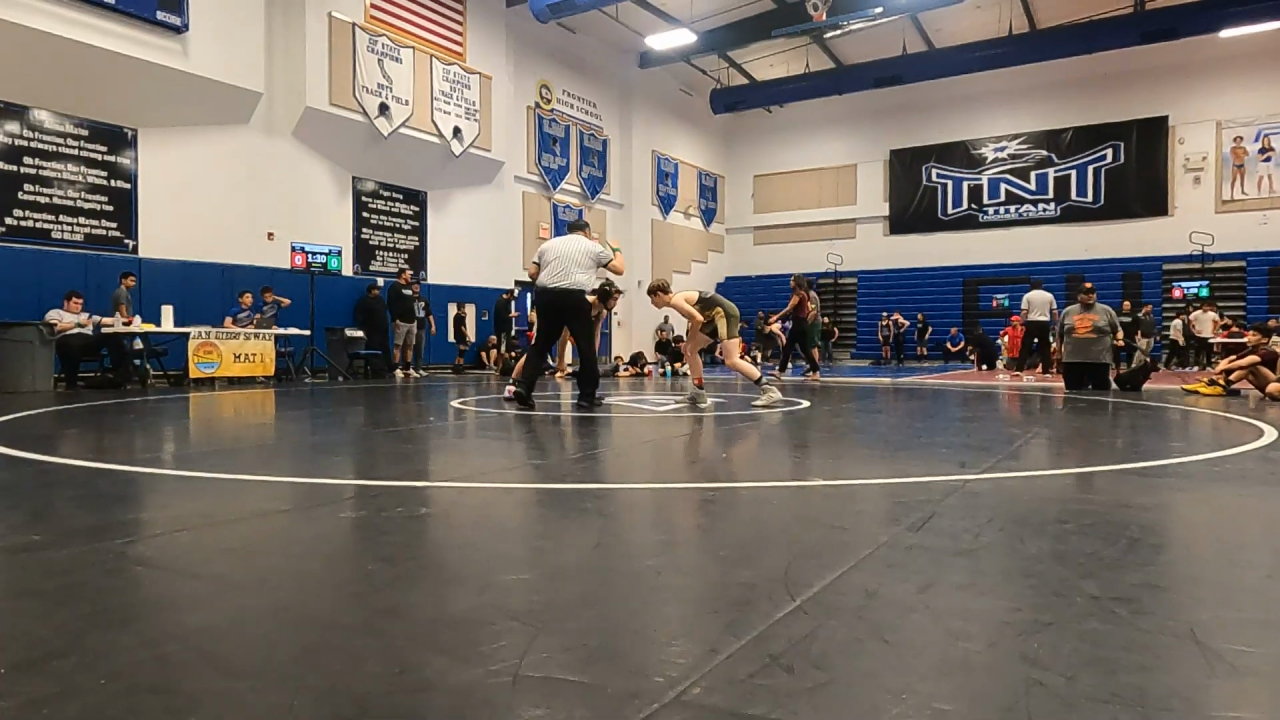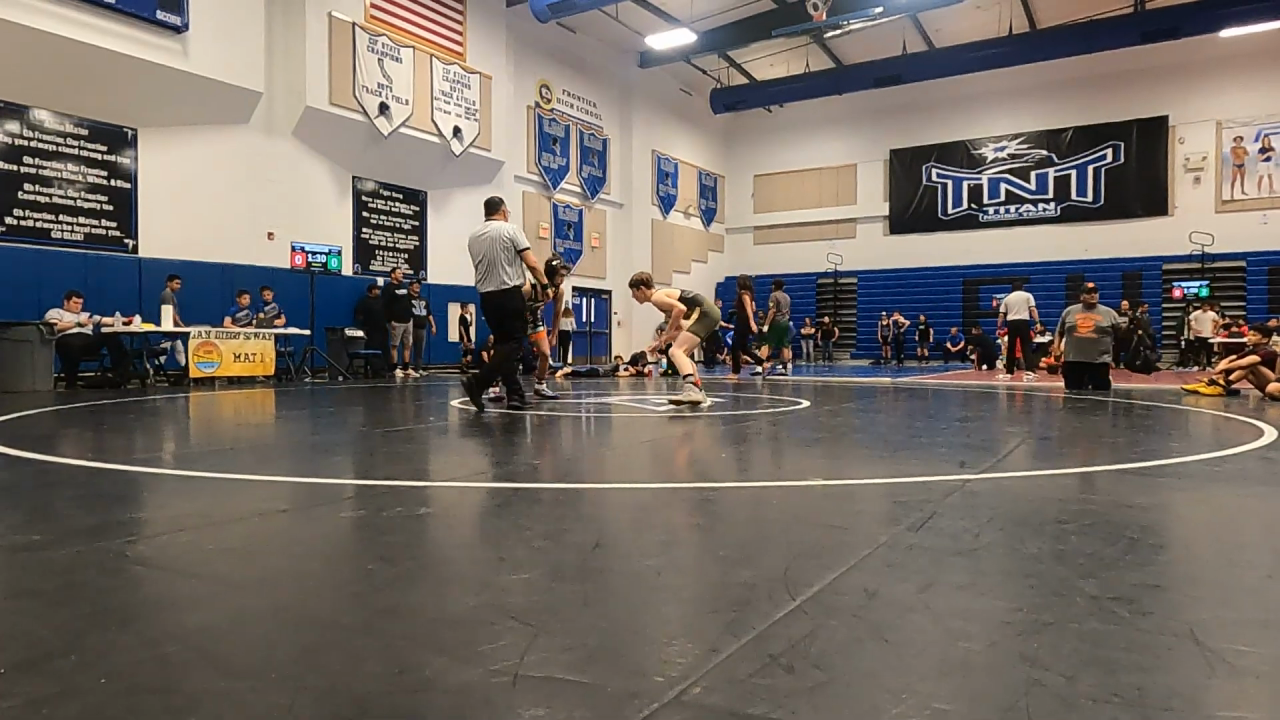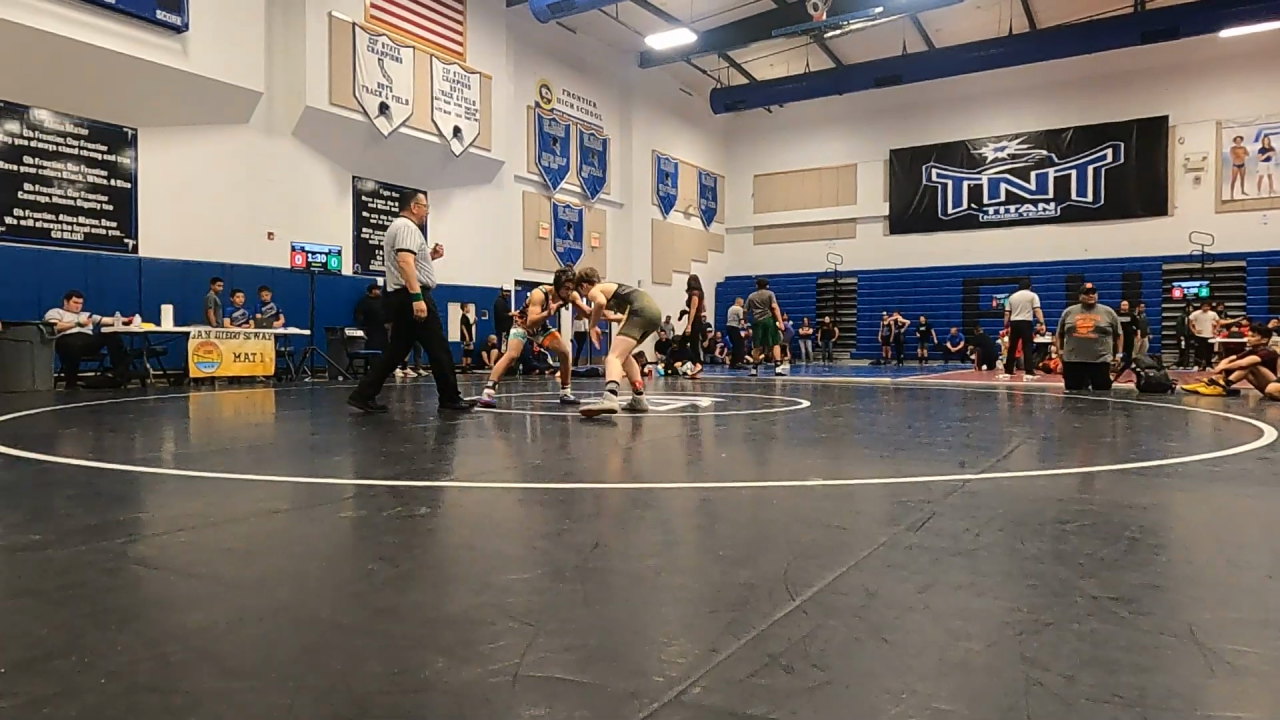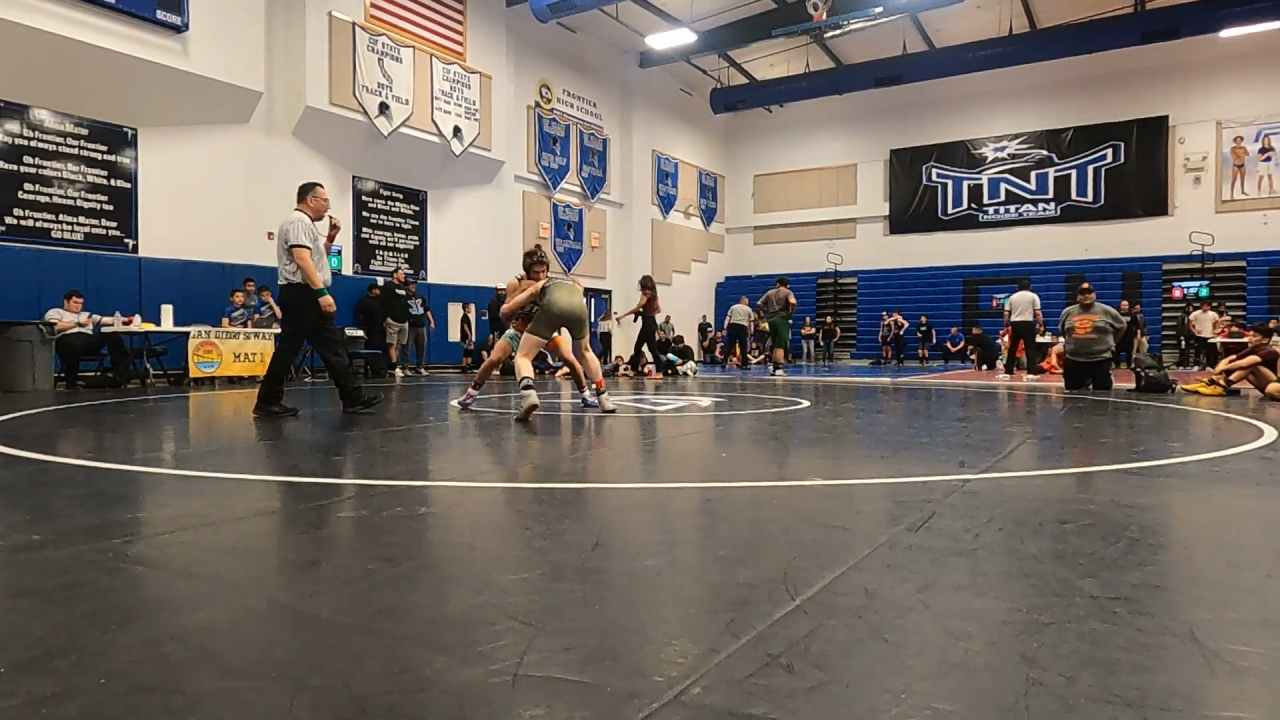
dt=0.7s
person 1, frame 1
left shoulder: (548, 245)
right shoulder: (592, 246)
left elbow: (532, 274)
right elbow: (619, 268)
right wrist: (616, 251)
left hip: (546, 296)
right hip: (574, 298)
left knee: (541, 345)
right knee: (586, 347)
left ankle: (523, 388)
right ankle: (587, 396)
person 1, frame 2
left shoulder: (473, 237)
right shoulder: (510, 230)
right elbow: (532, 263)
right wrist: (544, 284)
left hip: (487, 297)
right hip: (509, 295)
left knee: (504, 345)
right knee: (513, 344)
left ankle: (515, 396)
right ankle: (476, 383)
person 1, frame 3
left shoulder: (397, 228)
right shoulder: (407, 228)
right elbow: (405, 264)
left wrist: (429, 257)
right wrist: (418, 298)
left hip: (398, 298)
right hip: (411, 298)
left knee: (397, 350)
right knee: (438, 348)
left ankle: (363, 395)
right ankle: (451, 400)
person 1, frame 4
left shoulder: (306, 224)
right shoulder: (298, 222)
left elbow: (318, 258)
right elbow: (302, 260)
left wrist: (331, 237)
right wrist: (322, 292)
left hip: (308, 294)
right hip: (301, 294)
left knee: (332, 345)
right knee: (290, 348)
left ankle: (353, 396)
right ankle: (268, 401)
